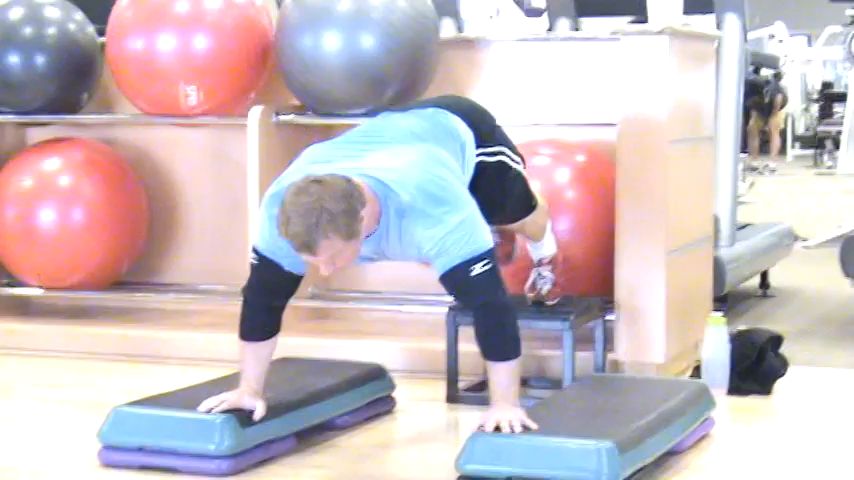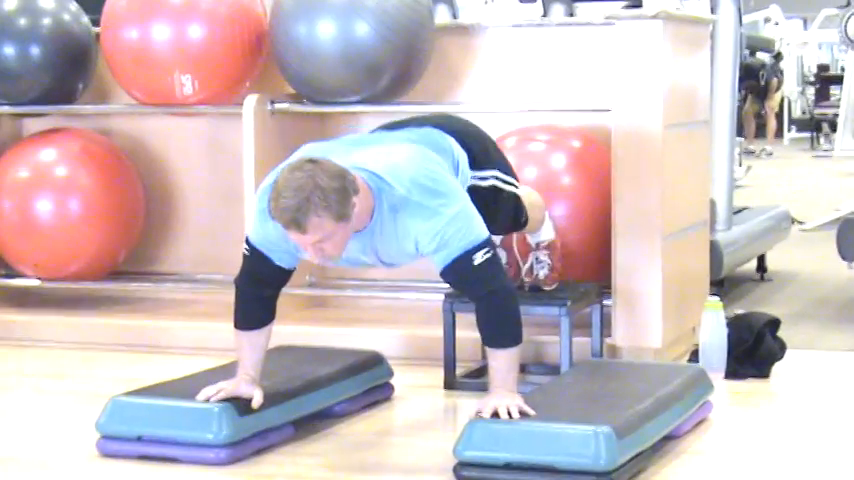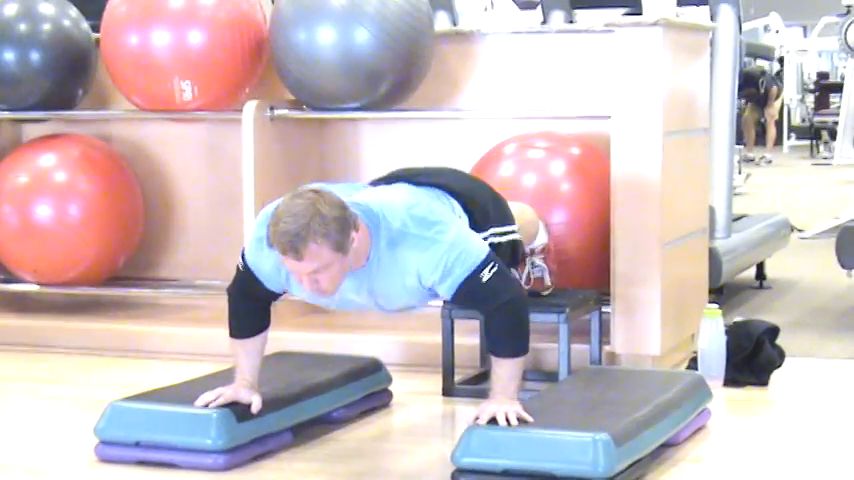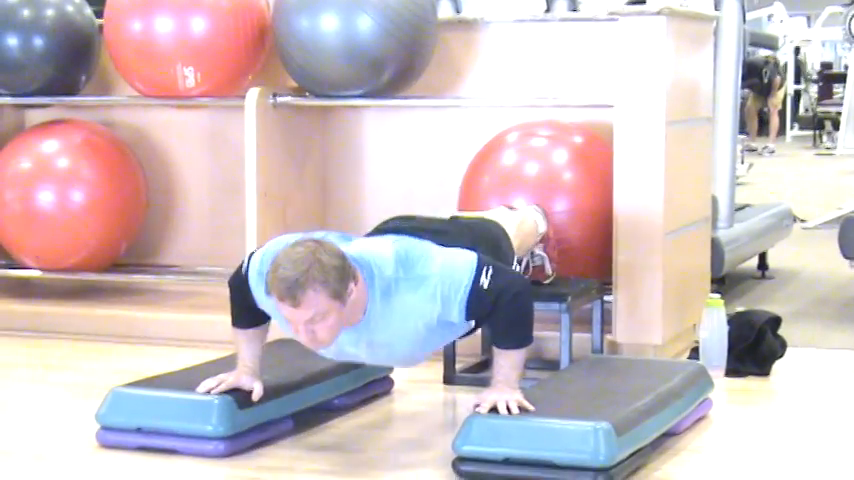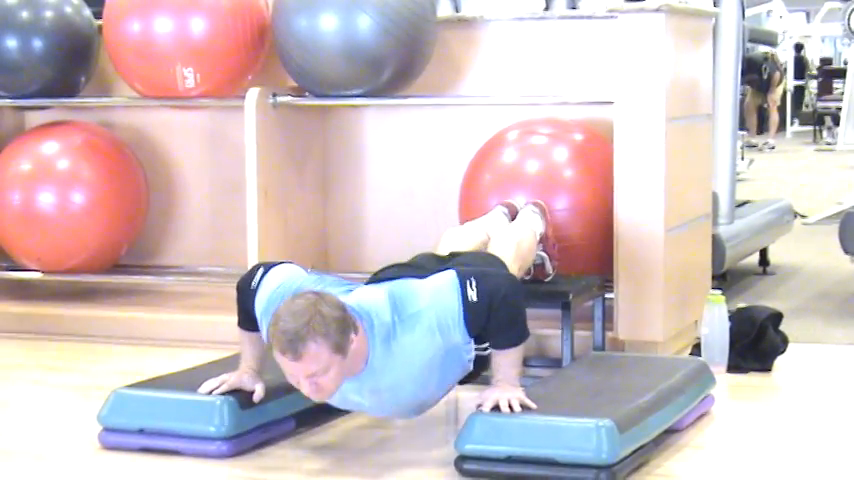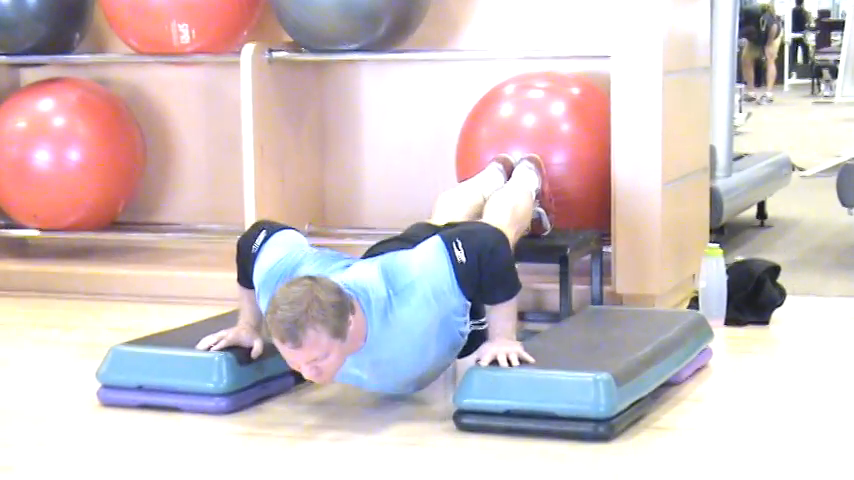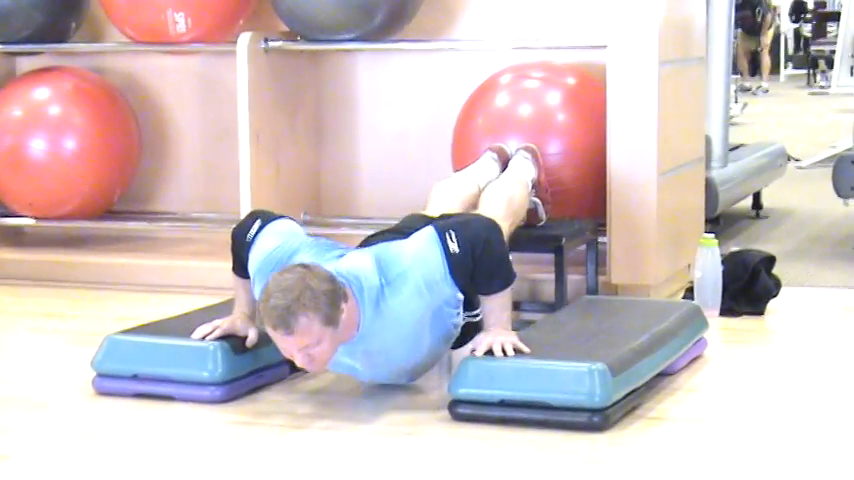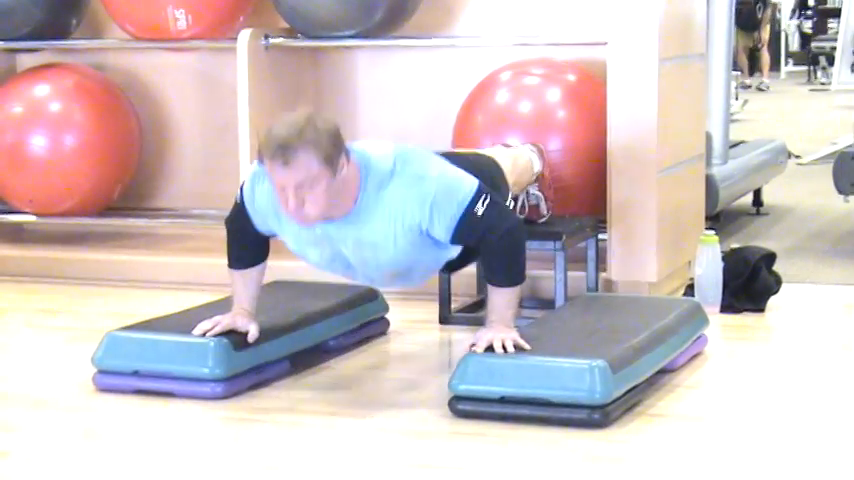
dt=0.3s
person 1, frame 1
left shoulder: (428, 205)
right shoulder: (282, 204)
left elbow: (489, 298)
right elbow: (263, 292)
left wrist: (505, 404)
right wrist: (249, 389)
left hip: (464, 133)
left knee: (520, 212)
left ankle: (544, 257)
right ankle: (480, 232)
person 1, frame 2
left shoulder: (421, 198)
right shoulder: (276, 198)
left elbow: (491, 288)
right elbow: (256, 283)
left wrist: (504, 389)
right wrist: (246, 377)
left hip: (460, 153)
left knee: (514, 217)
left ankle: (543, 239)
right ankle: (494, 243)
person 1, frame 3
left shoulder: (419, 237)
right shoulder: (271, 232)
left elbow: (507, 300)
right elbow: (246, 294)
left wrist: (503, 396)
right wrist: (245, 380)
left hip: (463, 208)
person 1, frame 4
left shoulder: (414, 280)
right shoulder: (272, 267)
left elbow: (513, 291)
right elbow: (241, 289)
left wrist: (505, 384)
right wrist: (247, 368)
left knee: (504, 237)
left ankle: (533, 221)
right ankle: (501, 216)
person 1, frame 5
left shoulder: (411, 327)
right shoulder: (279, 302)
left elbow: (503, 291)
left wrist: (506, 383)
right wrist: (248, 369)
right hip: (393, 282)
left knee: (504, 258)
left ankle: (531, 222)
right ankle: (498, 217)
person 1, frame 6
left shoulder: (405, 301)
right shoulder: (280, 280)
left elbow: (489, 247)
right elbow: (258, 237)
left wrist: (503, 337)
right wrist: (247, 325)
right hip: (392, 255)
left knee: (501, 223)
right knee: (443, 220)
left ankle: (527, 177)
right ankle: (494, 172)
person 1, frame 7
left shoulder: (400, 294)
right shoulder: (270, 265)
left elbow: (484, 239)
right elbow: (252, 226)
left wrist: (497, 327)
right wrist: (243, 316)
left knee: (494, 213)
right knee: (440, 205)
left ankle: (524, 167)
right ankle: (489, 163)
person 1, frame 8
left shoulder: (408, 187)
right shoulder: (270, 181)
left elbow: (504, 232)
right elbow: (240, 229)
left wrist: (500, 324)
right wrist: (241, 311)
left knee: (501, 174)
left ankle: (529, 160)
right ankle: (498, 151)
